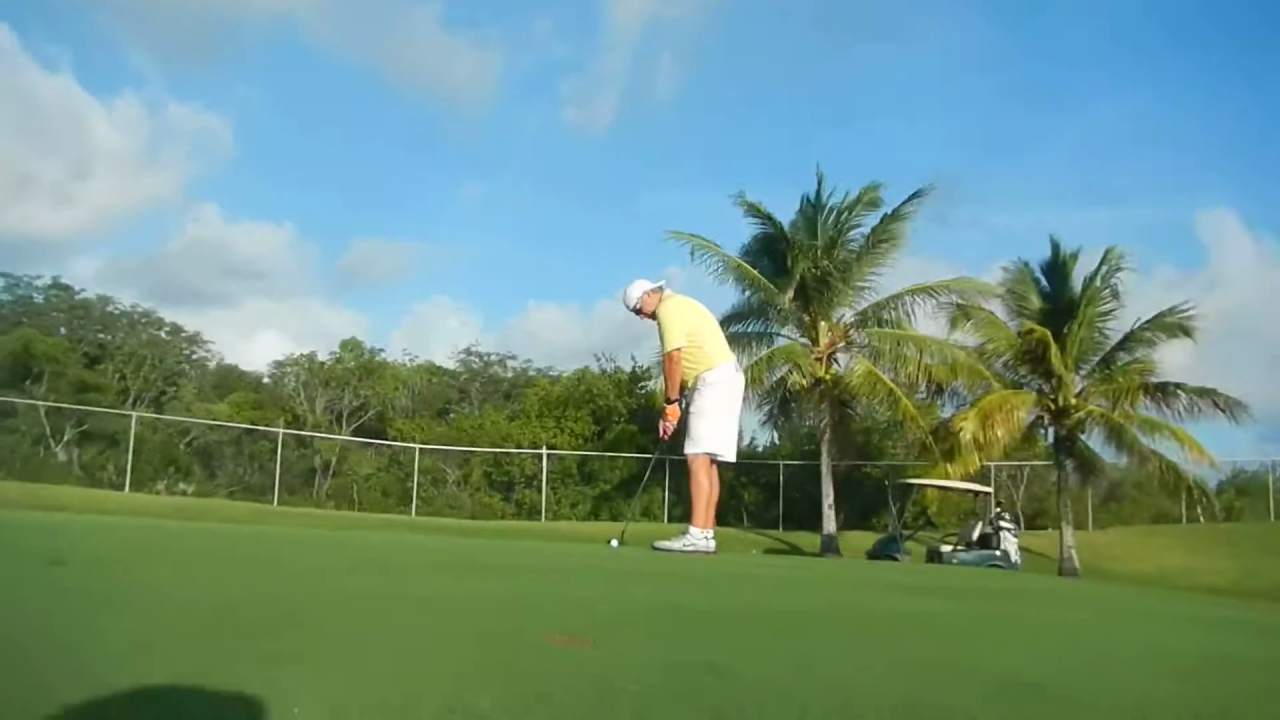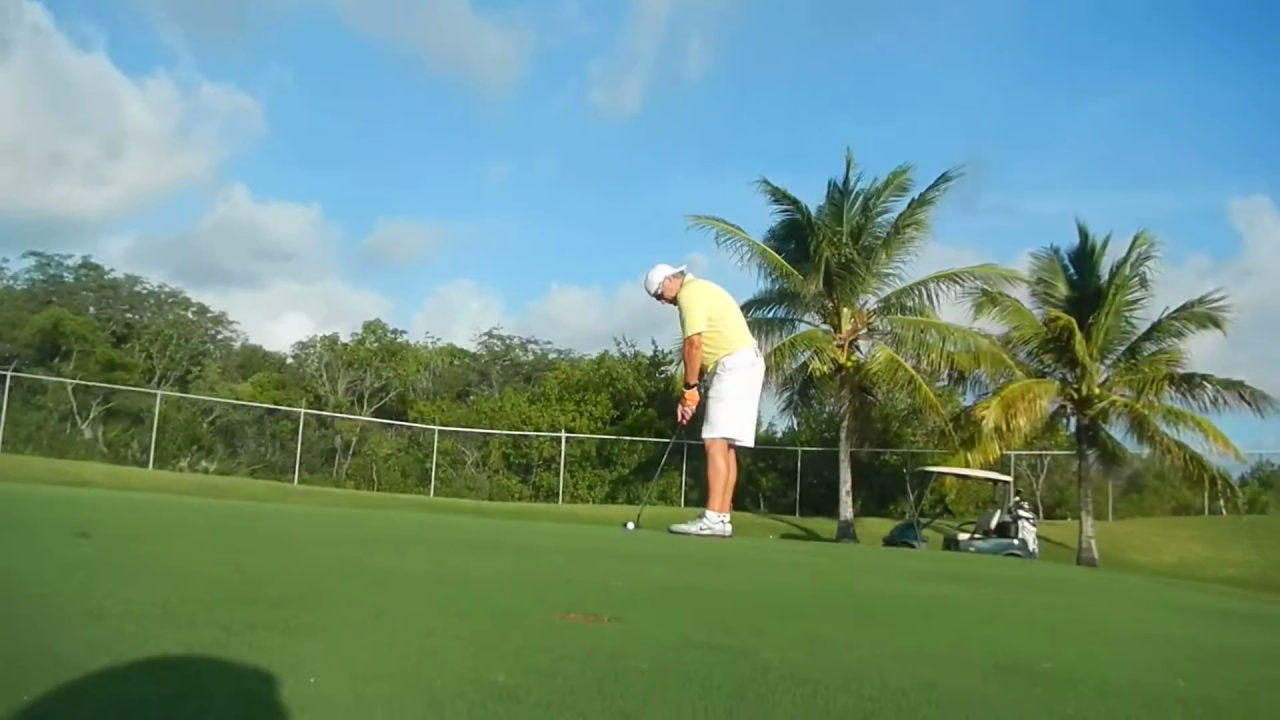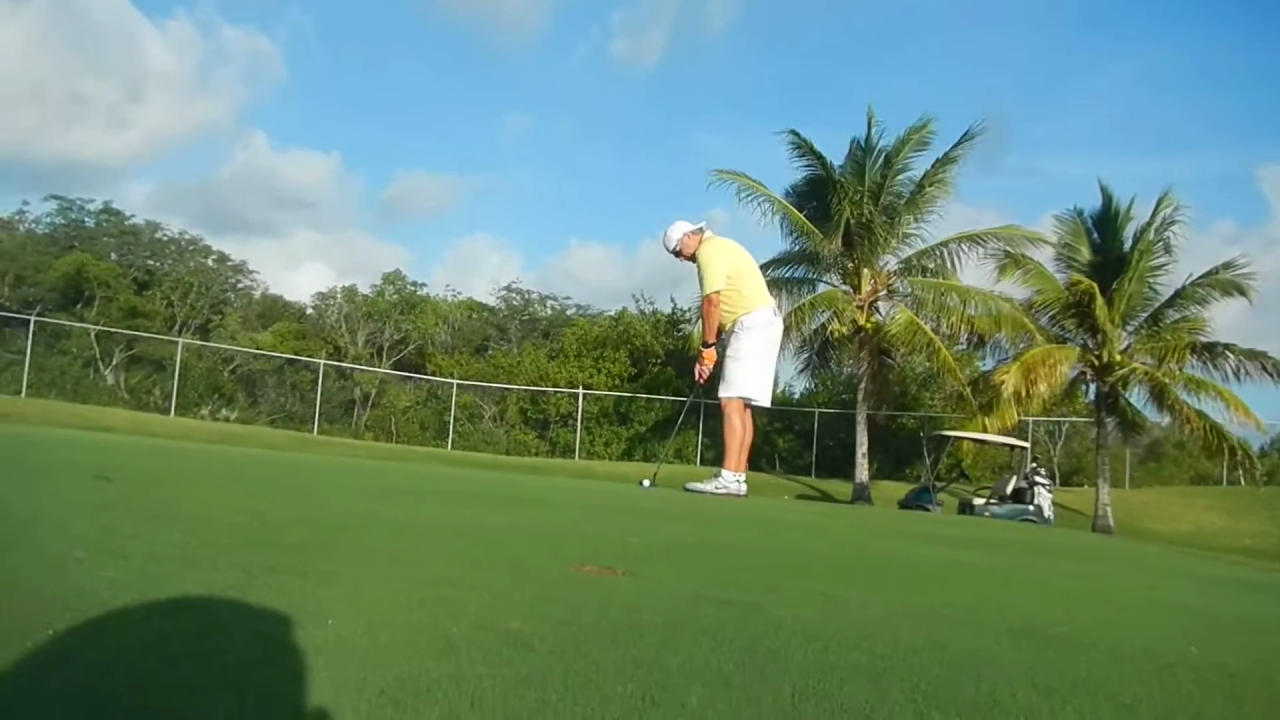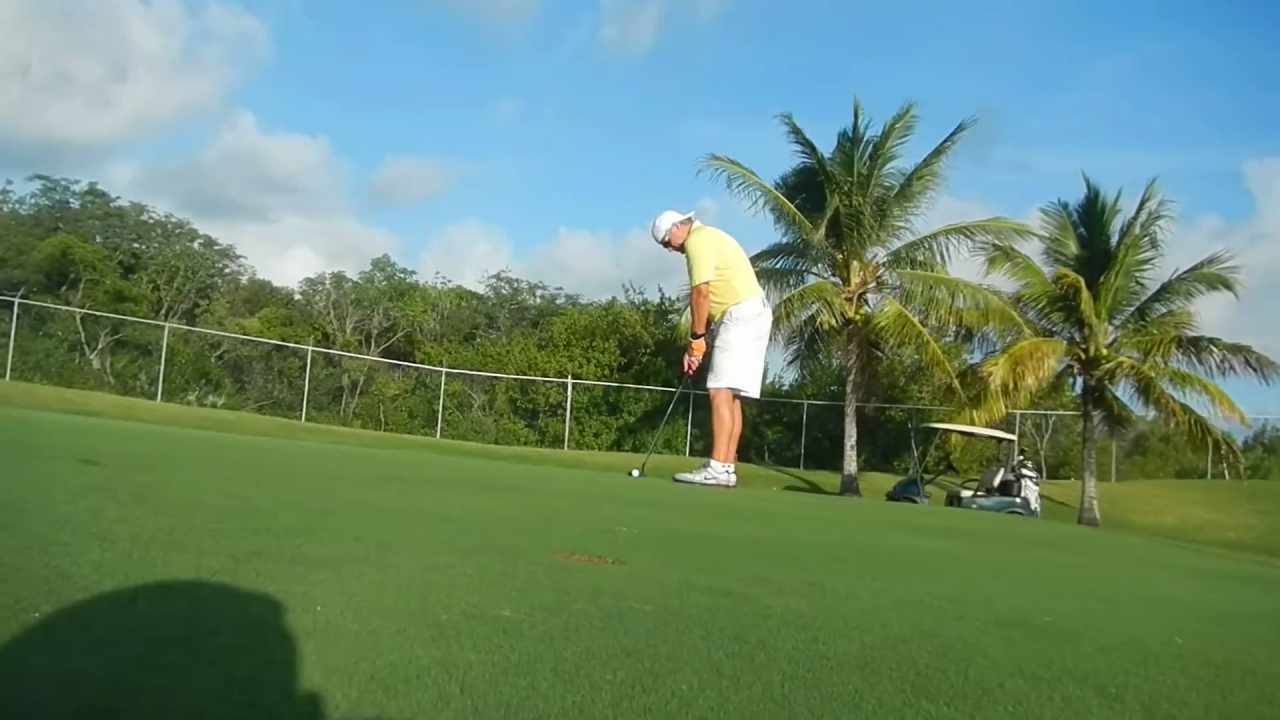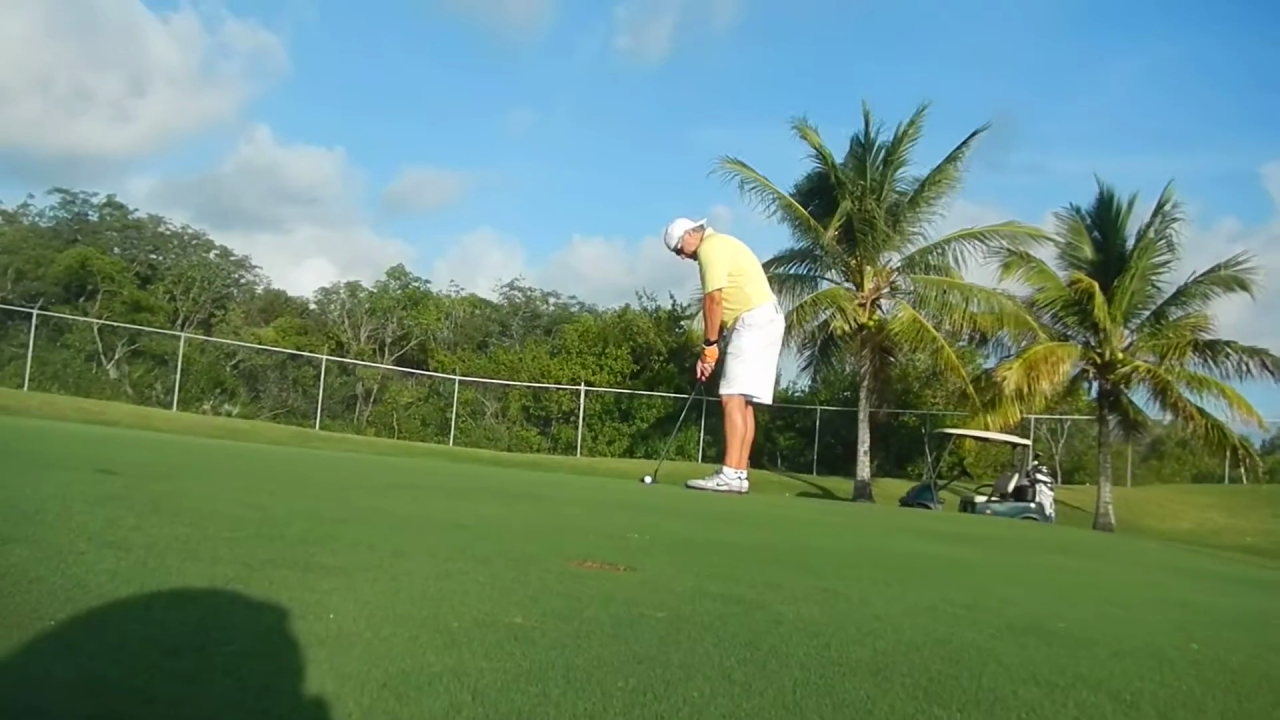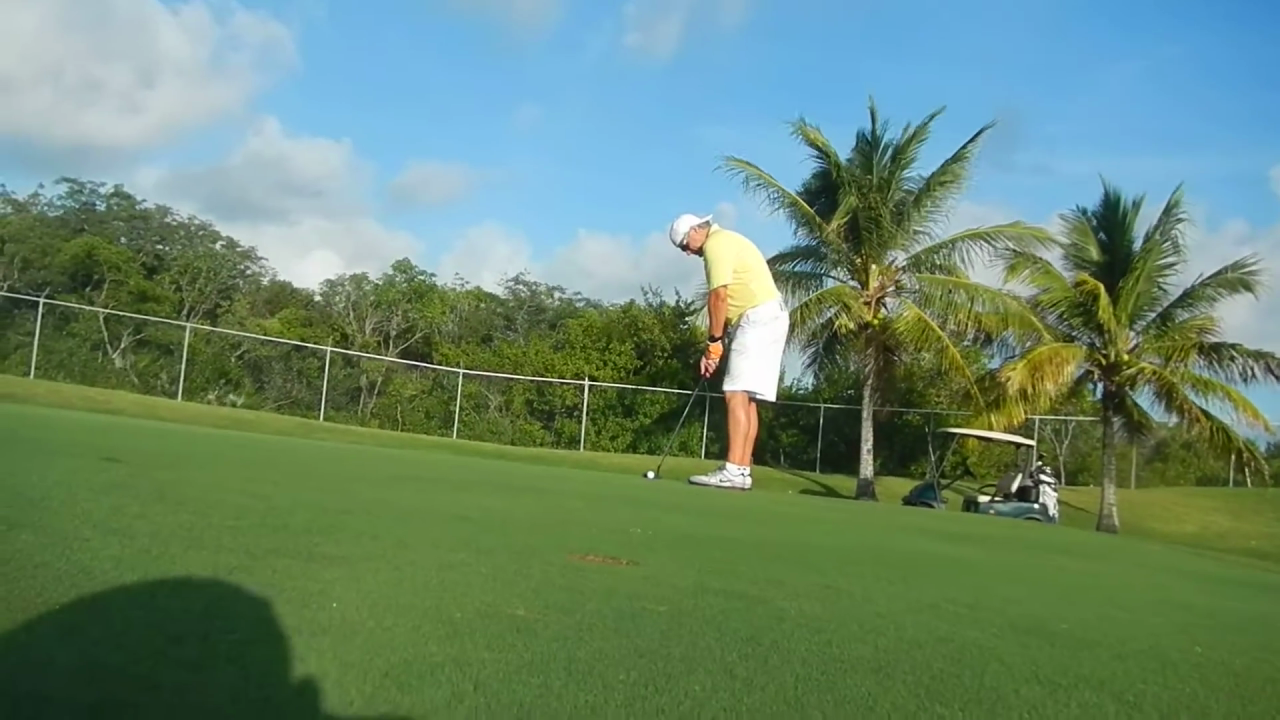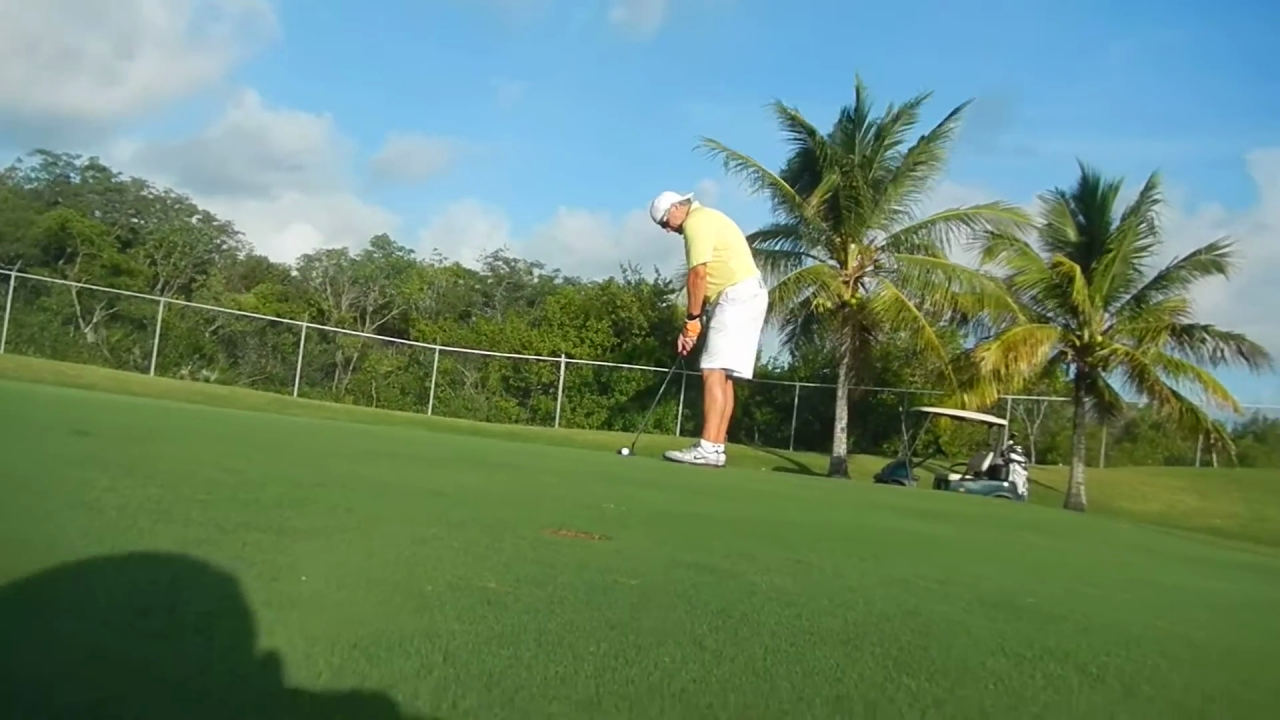
dt=0.2s
person 1, frame 1
left shoulder: (669, 308)
right shoulder: (677, 306)
left elbow: (673, 360)
right elbow: (683, 362)
left wrist: (670, 405)
right wrist: (674, 405)
left hip: (715, 380)
right hip: (718, 380)
left knee: (698, 457)
right knee: (706, 460)
left ankle: (697, 534)
right ankle: (705, 533)
person 1, frame 2
left shoulder: (690, 292)
right shoulder: (698, 291)
left elbow: (693, 345)
right elbow: (704, 347)
left wrist: (689, 389)
right wrist: (692, 391)
left hip: (734, 365)
right hip: (739, 365)
left knee: (716, 441)
right knee: (724, 444)
left ankle: (713, 518)
right ankle: (721, 517)
person 1, frame 3
left shoulder: (709, 249)
right shoulder: (717, 248)
left elbow: (711, 303)
right elbow: (721, 306)
left wrist: (707, 348)
right wrist: (710, 349)
left hip: (752, 324)
right hip: (757, 324)
left knee: (732, 401)
right knee: (742, 403)
left ankle: (729, 477)
right ankle: (737, 476)
person 1, frame 4
left shoulder: (698, 240)
right shoulder: (706, 239)
left elbow: (701, 294)
right elbow: (710, 297)
left wrist: (696, 339)
right wrist: (700, 339)
left hip: (741, 315)
right hip: (746, 315)
left knee: (721, 391)
right knee: (730, 394)
left ankle: (717, 468)
right ankle: (726, 467)
person 1, frame 5
left shoulder: (710, 246)
right shoulder: (718, 245)
left elbow: (714, 301)
right elbow: (723, 303)
left wrist: (709, 346)
right wrist: (712, 347)
left hip: (754, 321)
right hip: (758, 322)
left knee: (733, 397)
right knee: (743, 400)
left ankle: (730, 474)
right ankle: (739, 473)
person 1, frame 6
left shoulder: (716, 243)
right shoulder: (723, 242)
left elbow: (719, 297)
right elbow: (728, 300)
left wrist: (714, 342)
right wrist: (717, 343)
left hip: (759, 318)
right hip: (762, 319)
left knee: (737, 394)
right knee: (746, 396)
left ankle: (733, 470)
right ankle: (742, 470)
person 1, frame 7
left shoulder: (697, 220)
right shoulder: (704, 220)
left elbow: (698, 276)
right elbow: (707, 278)
left wrist: (691, 321)
right wrist: (695, 321)
left hip: (738, 296)
right hip: (741, 297)
left knee: (714, 371)
right knee: (723, 374)
left ankle: (708, 447)
right ankle: (716, 447)
